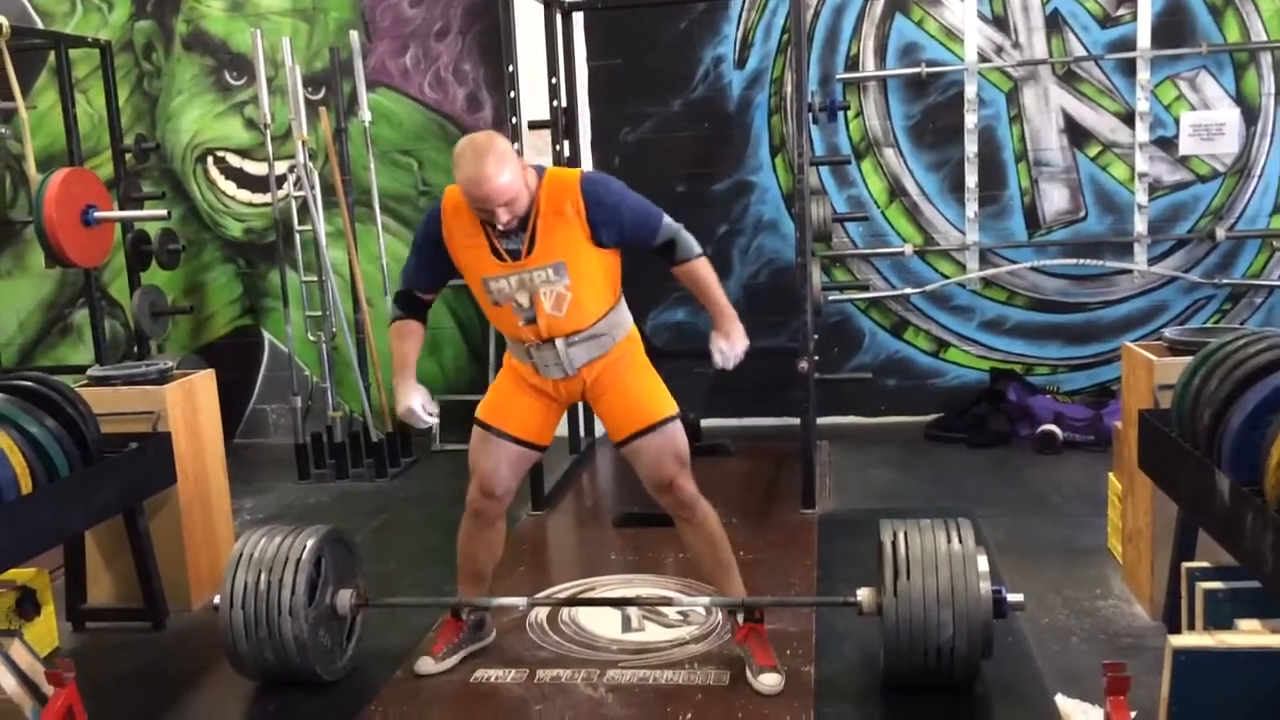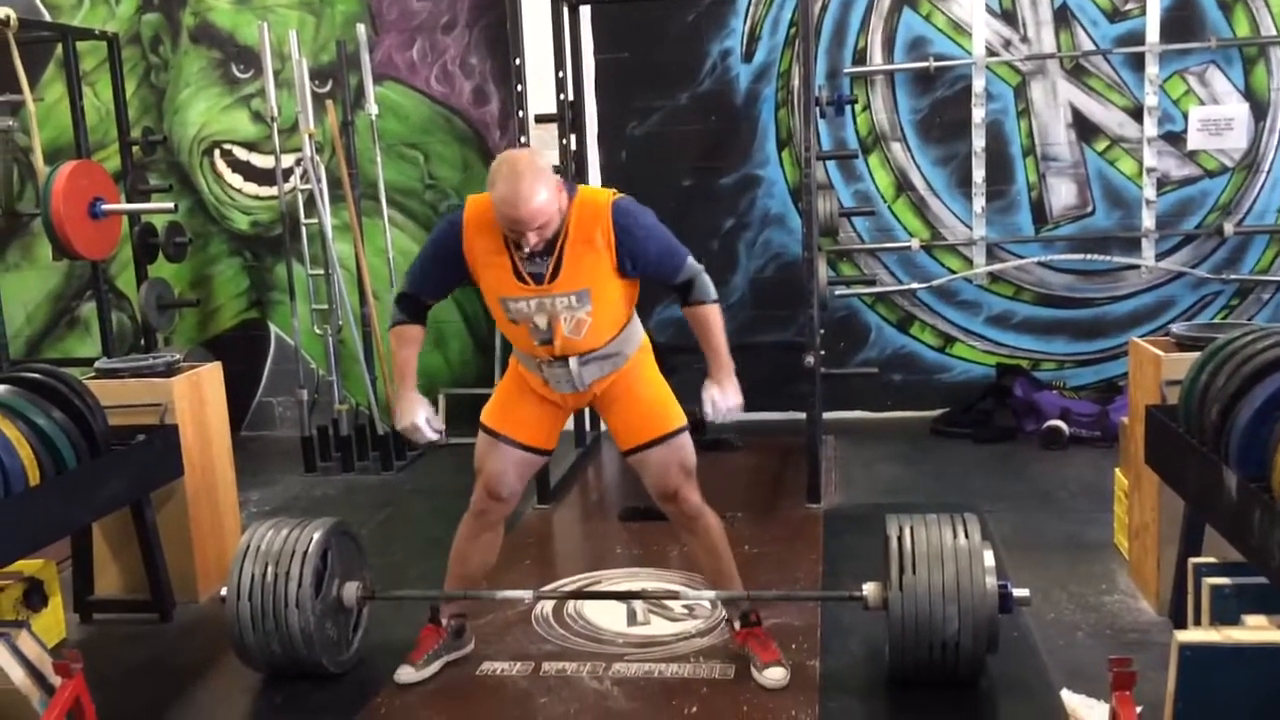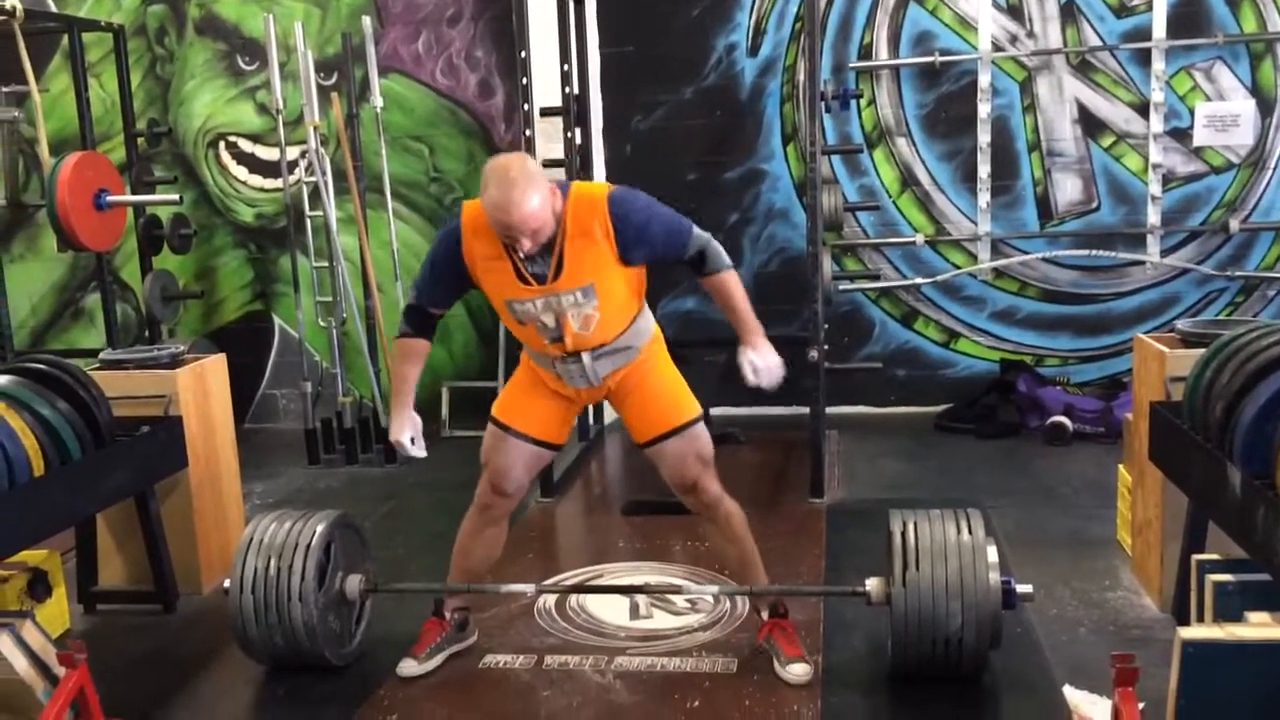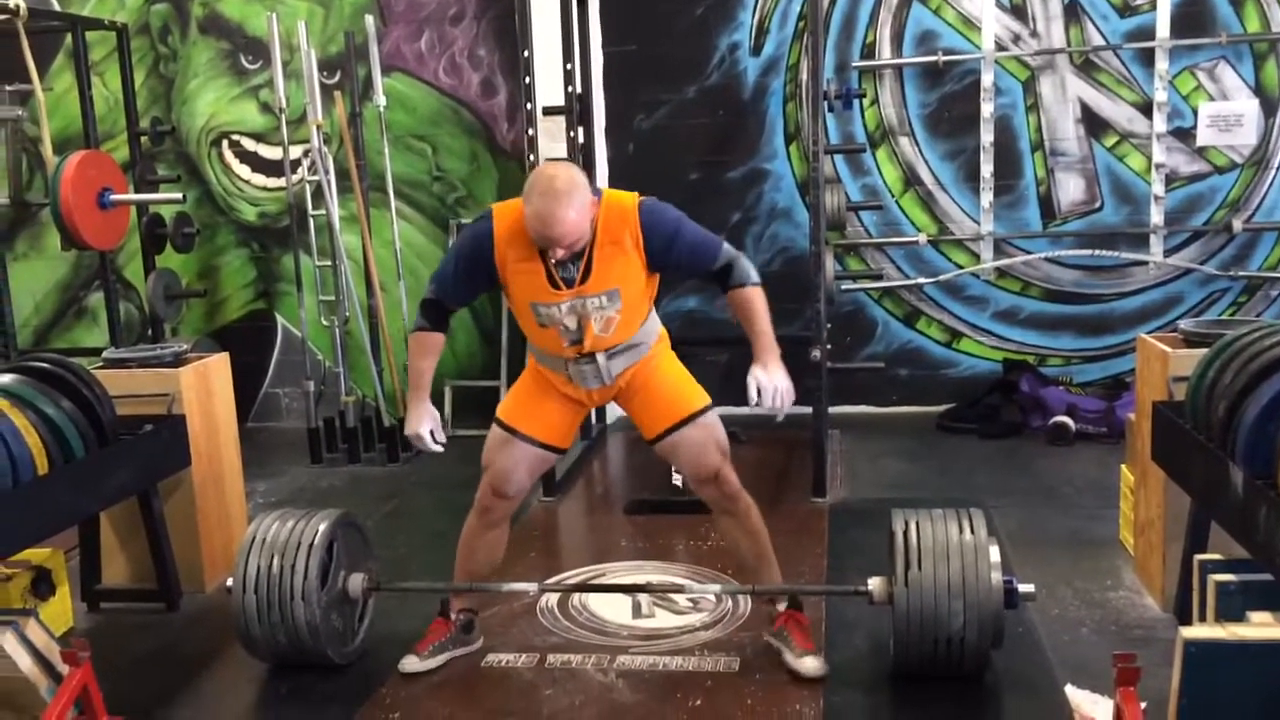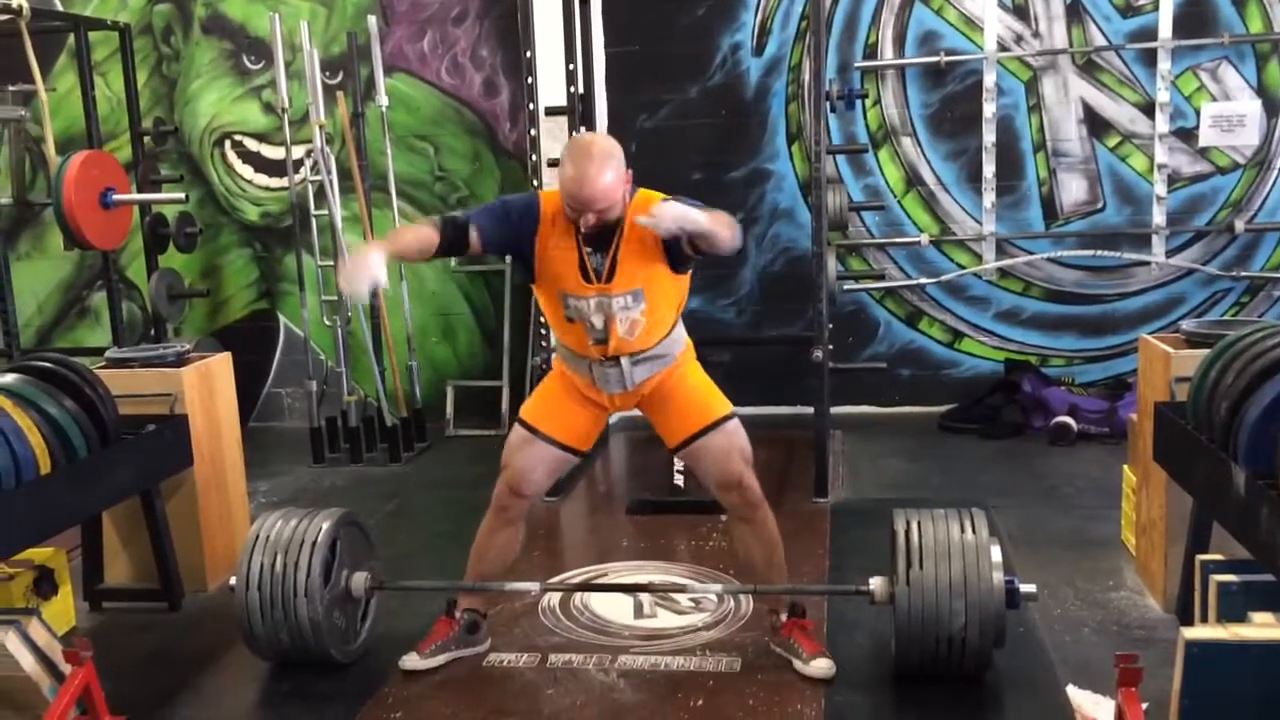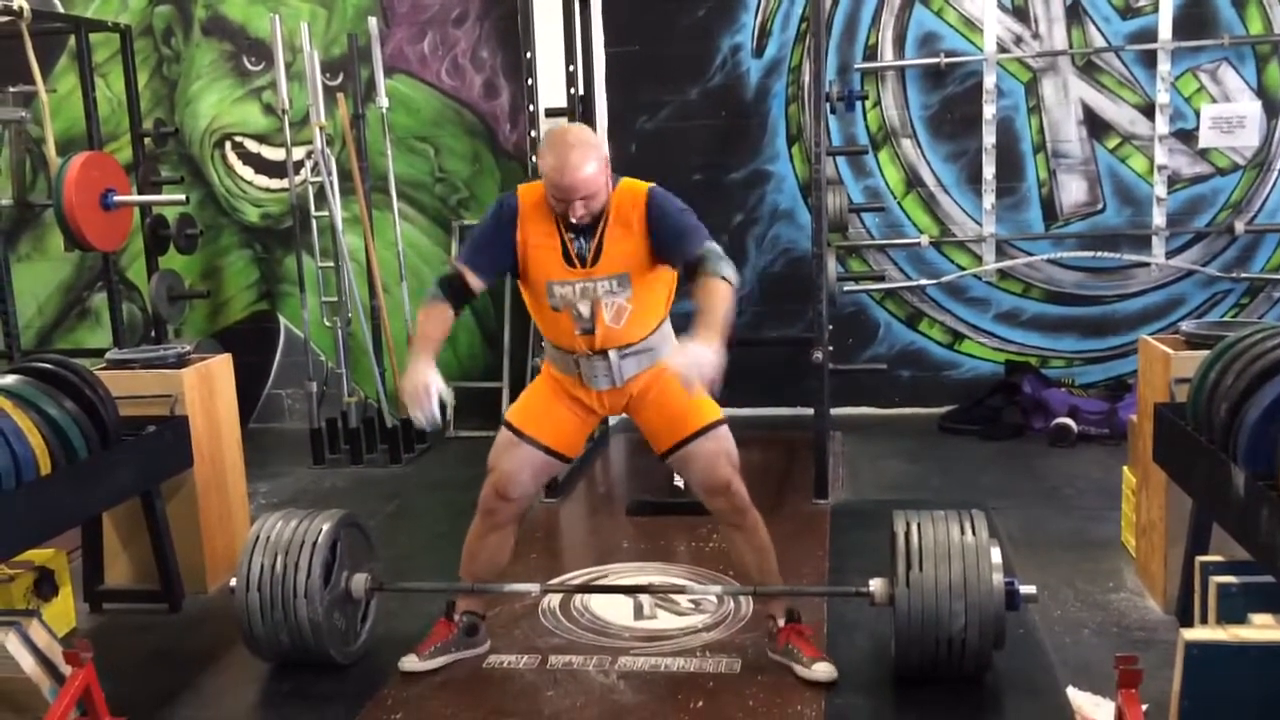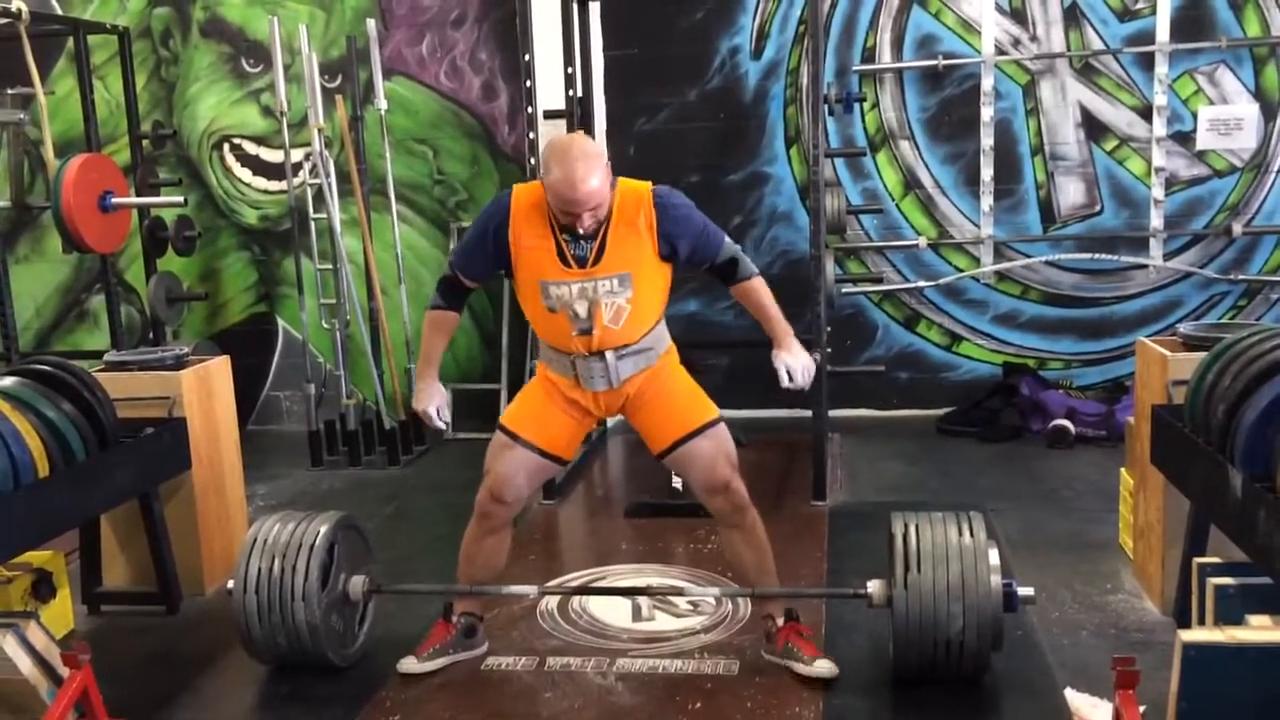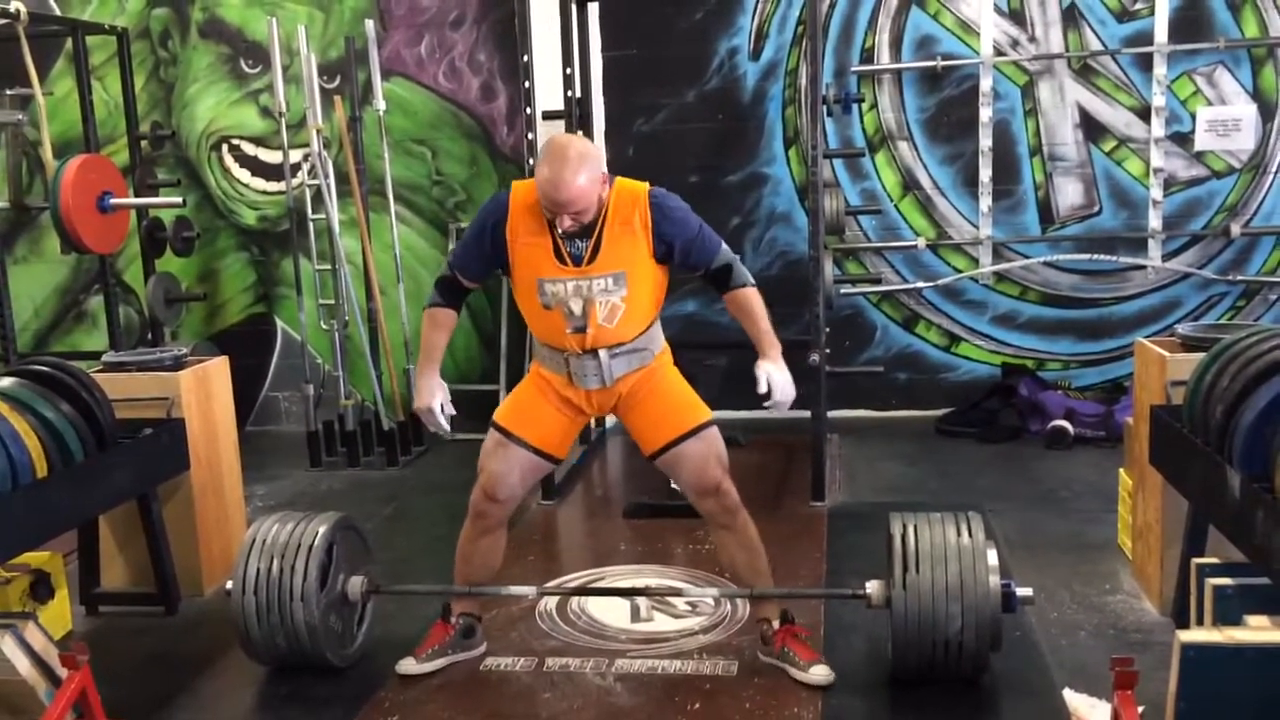
dt=0.3s
person 1, frame 1
left shoulder: (585, 195)
right shoulder: (446, 221)
left elbow: (674, 242)
right elbow: (411, 302)
left wrist: (726, 322)
right wrist: (404, 380)
left hip: (609, 355)
right hip: (528, 368)
left knee: (677, 489)
right knee: (484, 497)
left ankle: (748, 624)
right ankle: (468, 620)
person 1, frame 2
left shoulder: (614, 219)
right shoulder: (463, 230)
left elbow: (692, 282)
right elbow: (411, 303)
left wrist: (722, 373)
right wrist: (406, 391)
left hip: (620, 365)
right hip: (535, 373)
left knee: (682, 499)
right knee: (489, 501)
left ankle: (746, 627)
right ankle: (447, 627)
person 1, frame 3
left shoulder: (613, 211)
right shoulder: (464, 235)
left elbow: (702, 252)
right elbow: (419, 316)
left wrist: (753, 338)
right wrist: (402, 407)
left hip: (632, 358)
right hip: (545, 369)
left knee: (701, 489)
right knee: (495, 493)
left ankle: (772, 620)
right ankle: (451, 620)
person 1, frame 4
left shoulder: (639, 222)
right shoulder: (496, 233)
left elbow: (728, 268)
right elbow: (436, 307)
left wrist: (765, 355)
right wrist: (419, 399)
left hip: (641, 360)
right hip: (554, 373)
left knee: (719, 482)
right knee: (495, 494)
left ankle: (783, 615)
right ankle: (456, 622)
person 1, frame 5
left shoulder: (659, 216)
right shoulder: (534, 216)
left elbow: (725, 233)
right elbow: (451, 232)
left wrist: (693, 221)
right wrist: (380, 249)
left hip: (665, 368)
right hip: (579, 374)
left knee: (741, 488)
right knee: (512, 495)
left ankle: (787, 622)
right ankle: (464, 622)
person 1, frame 6
left shoulder: (651, 208)
right shoulder: (516, 215)
left elbow: (714, 265)
right elbow: (455, 286)
left wrist: (707, 339)
right wrist: (422, 360)
left hip: (653, 368)
right hip: (567, 375)
left knee: (728, 494)
right knee: (500, 497)
left ankle: (784, 629)
right ankle: (464, 626)
person 1, frame 7
left shoulder: (655, 208)
right shoulder: (509, 216)
left elbow: (731, 263)
right elbow: (452, 288)
left wrist: (785, 339)
right wrist: (427, 377)
left hip: (648, 369)
right hip: (561, 377)
left knee: (727, 492)
right knee: (495, 500)
left ankle: (781, 630)
right ankle: (462, 627)
person 1, frame 8
left shoulder: (651, 209)
right shoulder: (507, 212)
left elbow: (727, 272)
right elbow: (451, 287)
left wrist: (771, 353)
right wrist: (427, 374)
left hip: (642, 369)
right hip: (555, 376)
left knee: (717, 494)
right knee: (488, 499)
left ankle: (776, 632)
right ankle: (459, 628)
